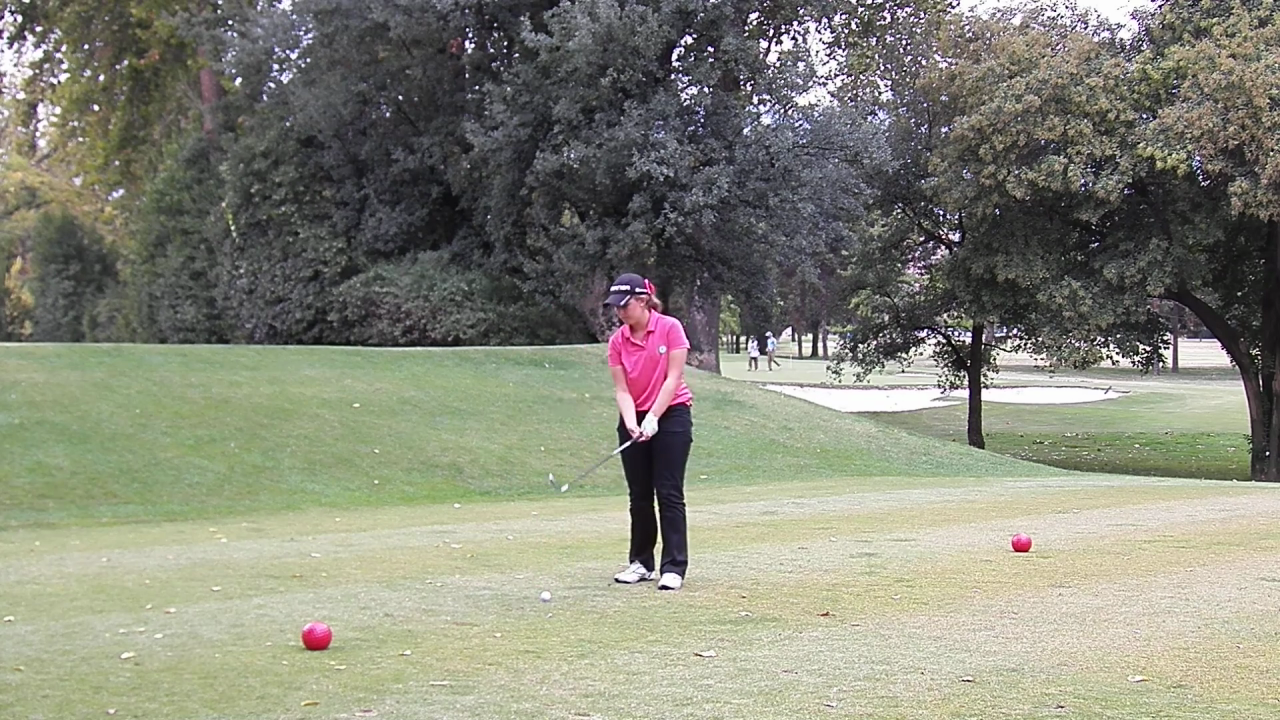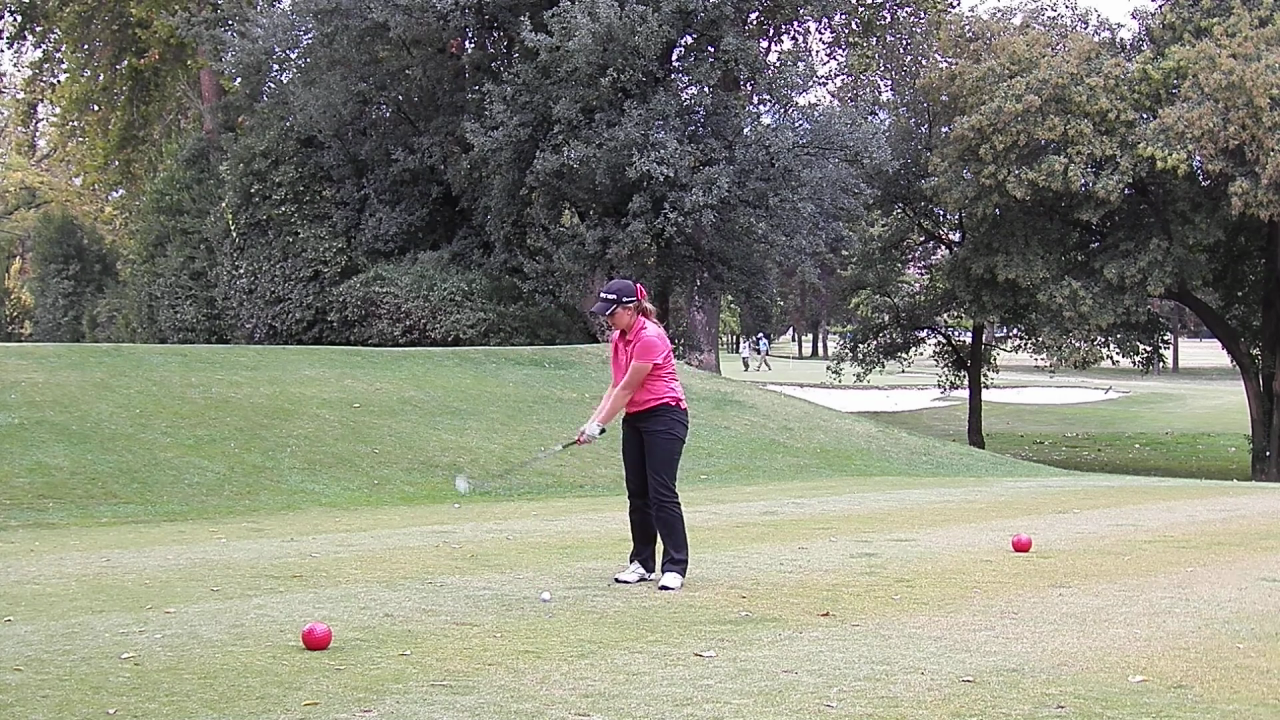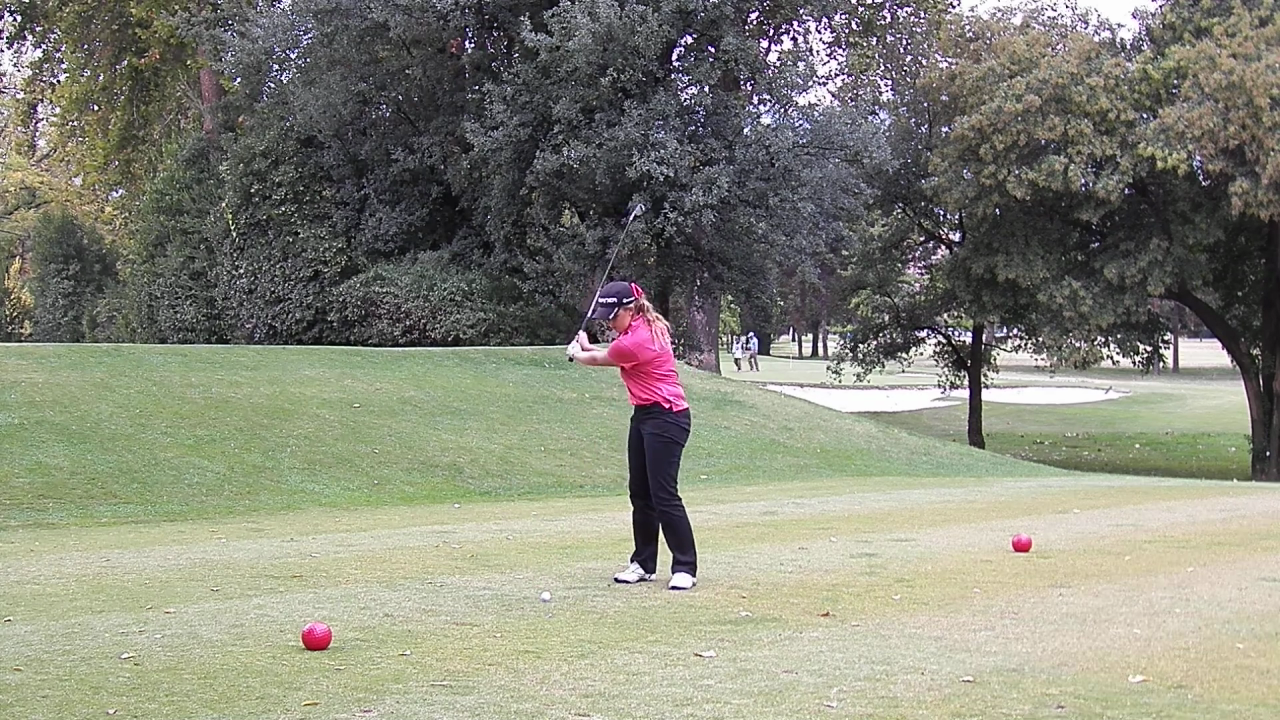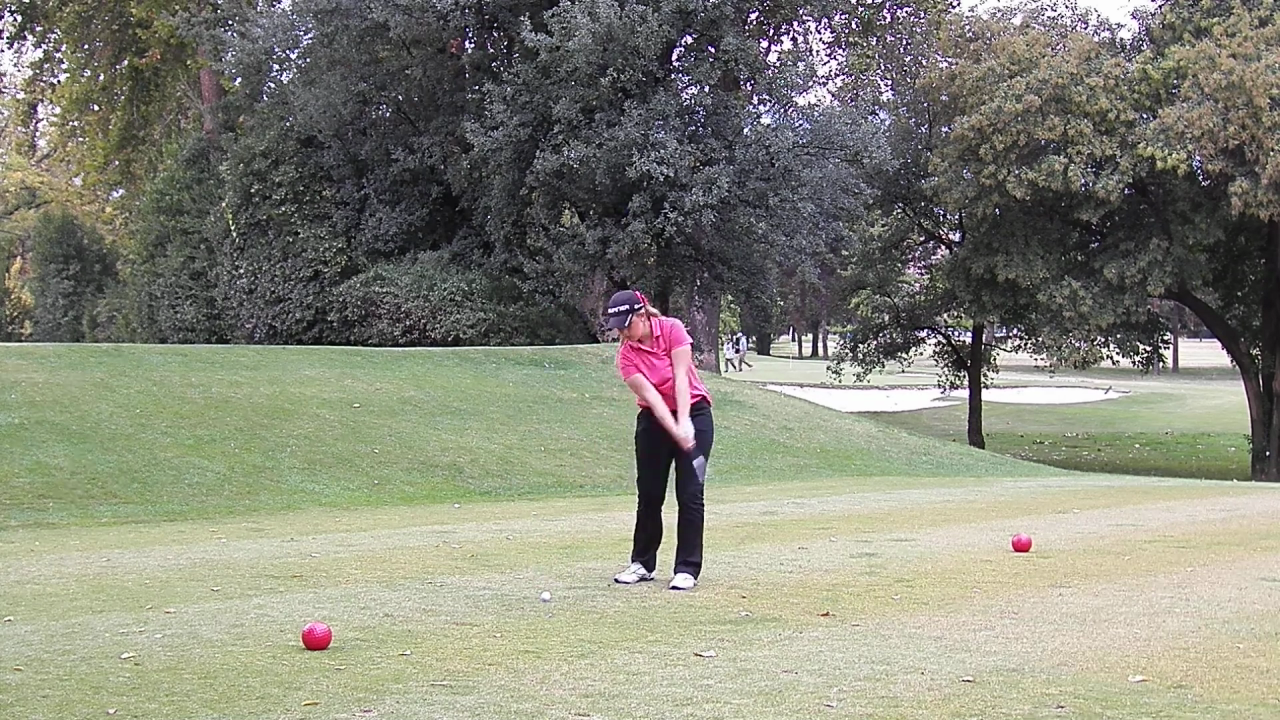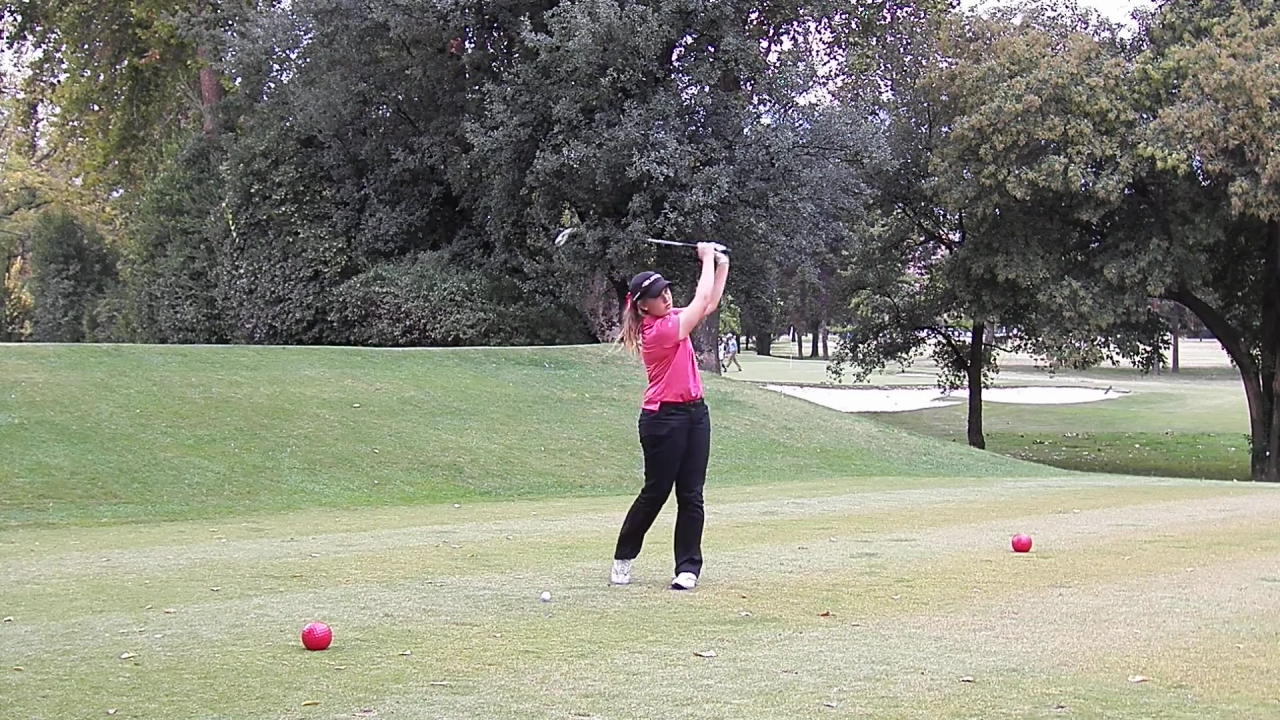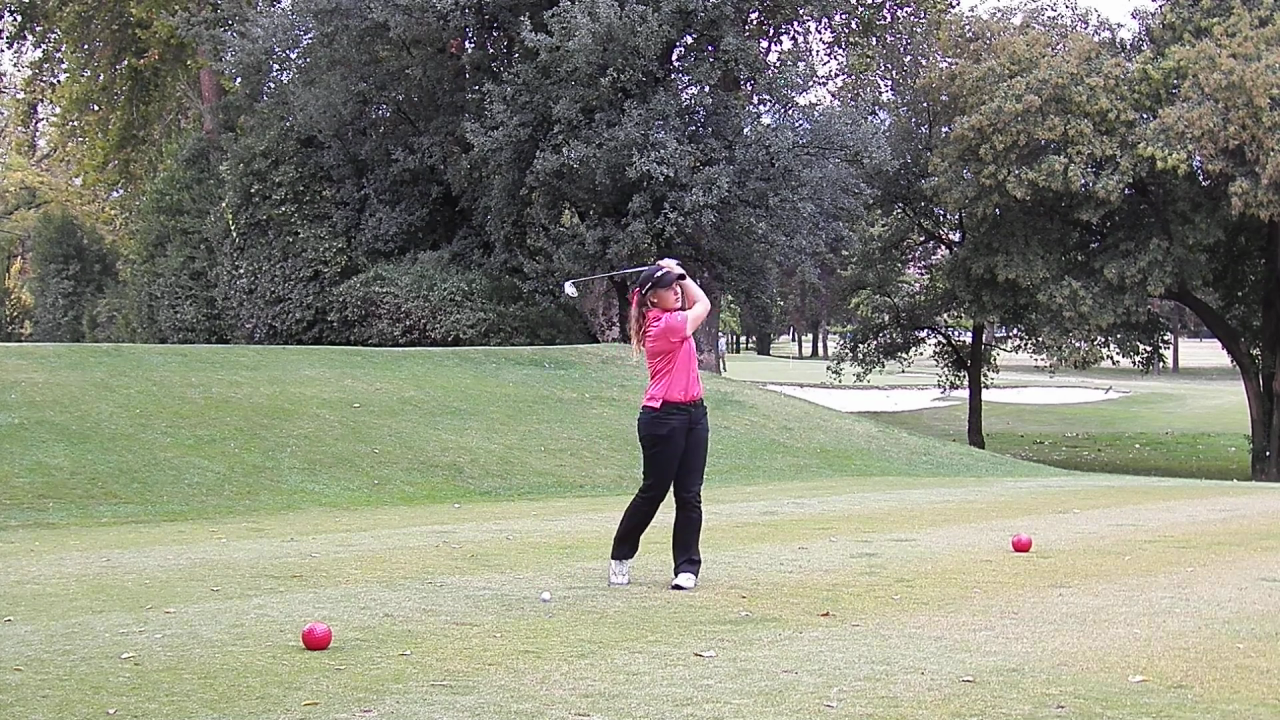
dt=0.4s
person 1, frame 1
left shoulder: (670, 328)
right shoulder: (617, 341)
left elbow: (674, 378)
right elbow: (622, 390)
left wrist: (652, 417)
right wrist: (632, 424)
left hip: (671, 418)
right hip: (634, 423)
left knee: (670, 494)
right knee: (639, 495)
left ankle: (673, 567)
right ankle: (641, 562)
person 1, frame 2
left shoulder: (650, 338)
right shoulder: (617, 339)
left elbow: (627, 389)
right elbow: (615, 387)
left wrist: (598, 423)
right wrist: (593, 420)
left hip: (664, 416)
right hip: (634, 419)
left knee: (662, 492)
right knee: (637, 493)
left ankle: (674, 566)
right ankle: (642, 562)
person 1, frame 3
left shoulder: (633, 342)
right shoulder: (645, 328)
left elbow: (601, 360)
right elbow: (614, 356)
left wrist: (579, 353)
right wrist: (587, 347)
left hip: (665, 419)
right hip: (646, 416)
left knee: (663, 494)
right knee: (640, 492)
left ankle: (685, 567)
right ankle: (643, 563)
person 1, frame 4
left shoulder: (671, 328)
right shoulder: (625, 354)
left elbow: (681, 377)
right elbow: (649, 394)
left wrist: (684, 421)
right wrist: (672, 428)
left hip: (693, 416)
right hip: (656, 421)
left knee: (689, 493)
right knee: (649, 495)
left ankle: (688, 567)
right ankle: (643, 563)
person 1, frame 5
left shoulder: (669, 319)
right shoulder: (657, 332)
left elbow: (708, 303)
right elbow: (700, 303)
left wrist: (719, 265)
right wrist: (707, 260)
left hip: (694, 412)
right hip: (664, 418)
left knee: (691, 495)
right knee: (656, 492)
left ankle: (688, 567)
right ankle: (624, 557)
person 1, frame 6
left shoulder: (669, 320)
right shoulder: (666, 325)
left elbow: (698, 304)
right elbow: (704, 305)
left wrist: (679, 274)
right wrist: (679, 272)
left hip: (693, 413)
right hip: (663, 417)
left knee: (689, 495)
right knee: (653, 491)
left ankle: (687, 567)
right ankle: (621, 556)
